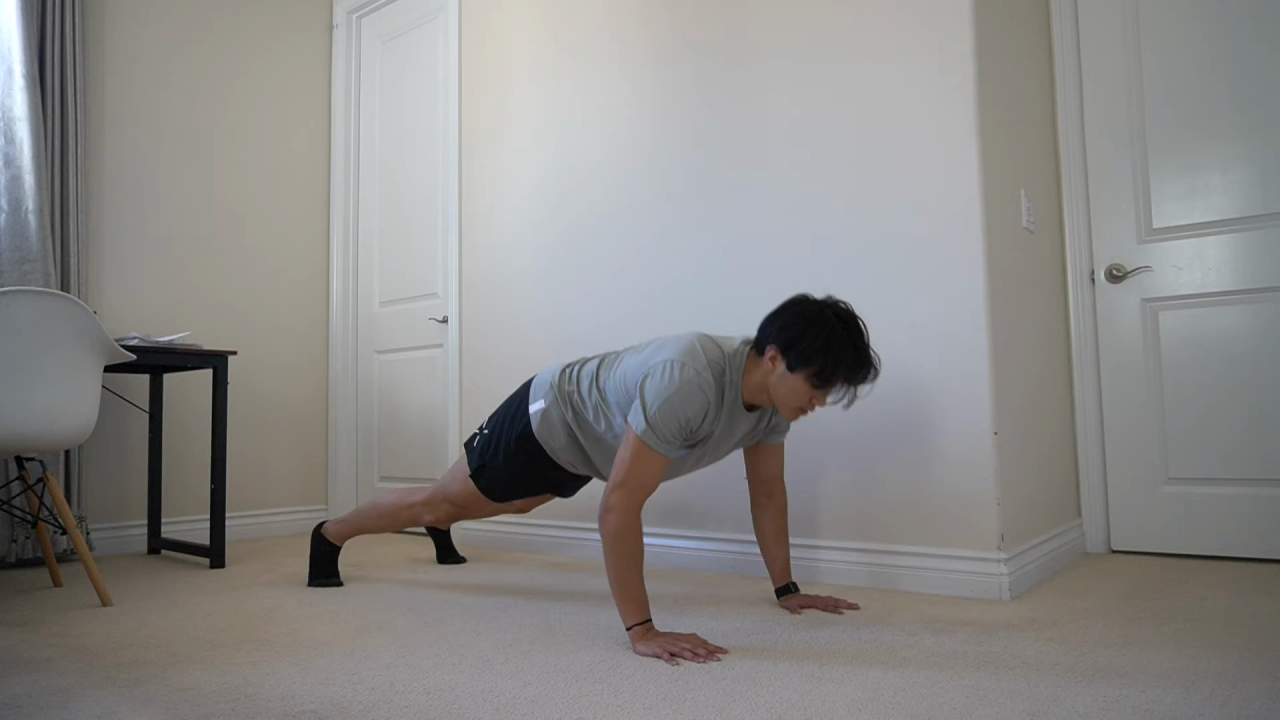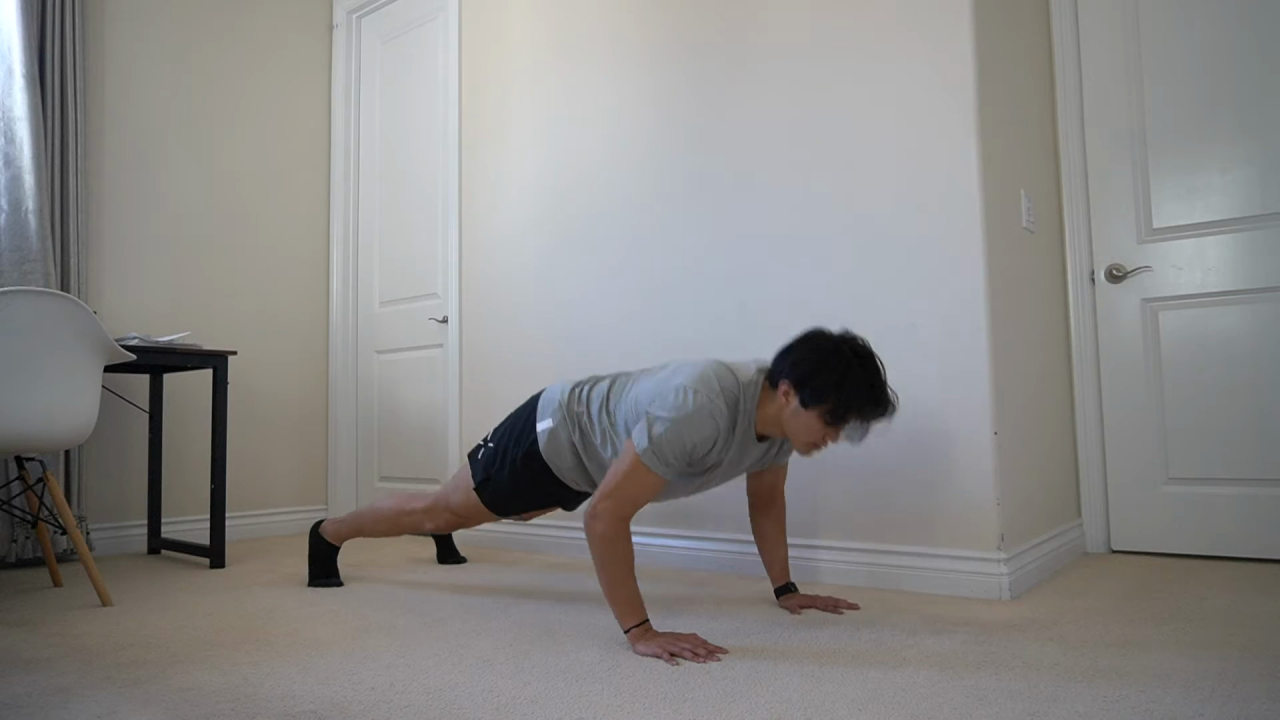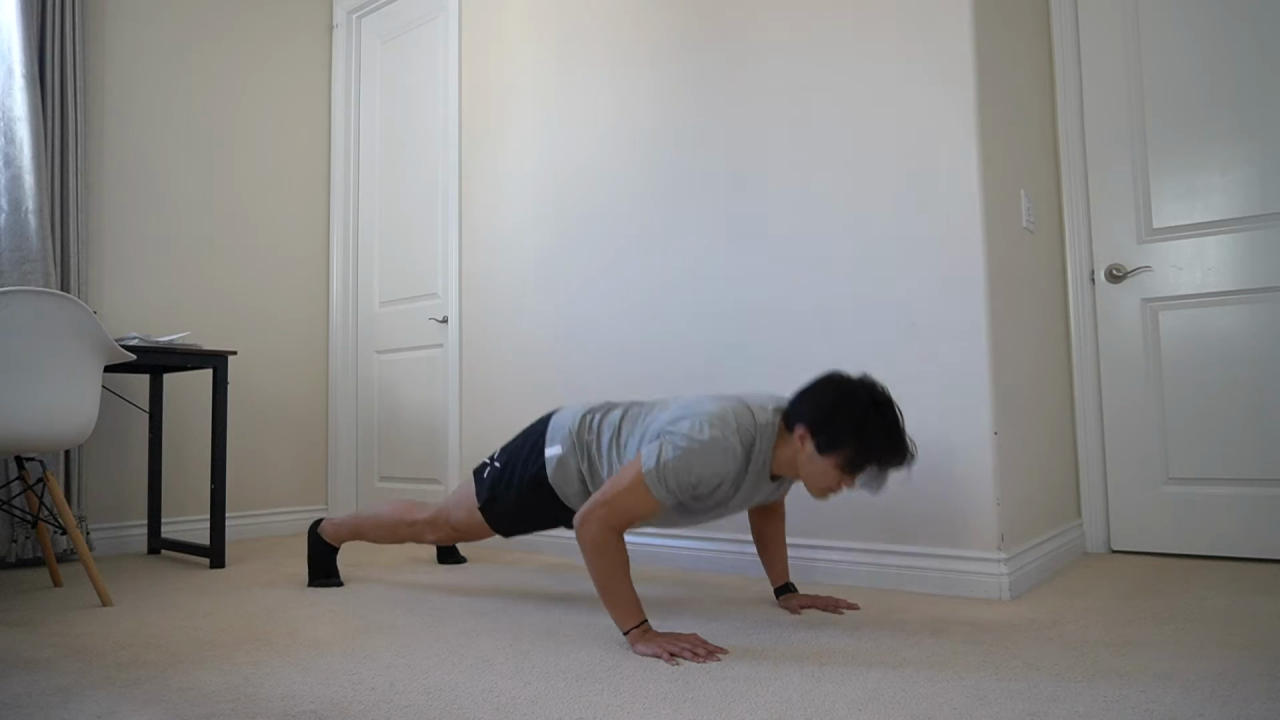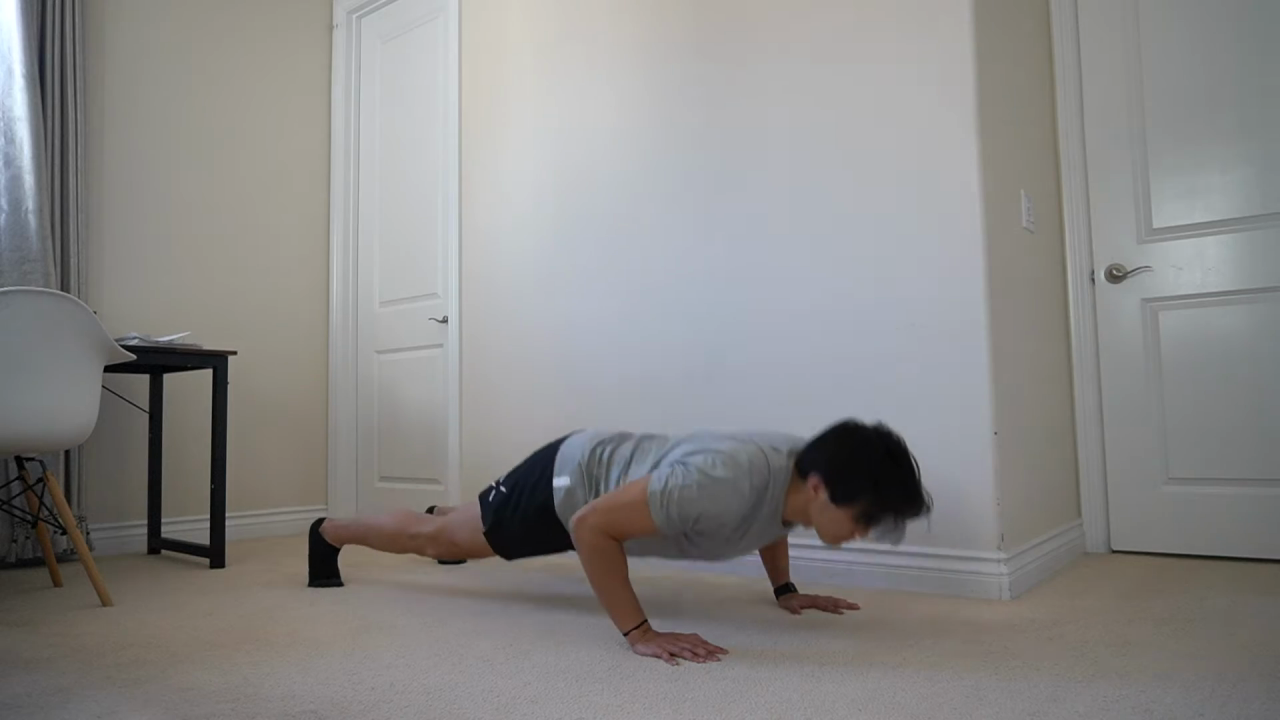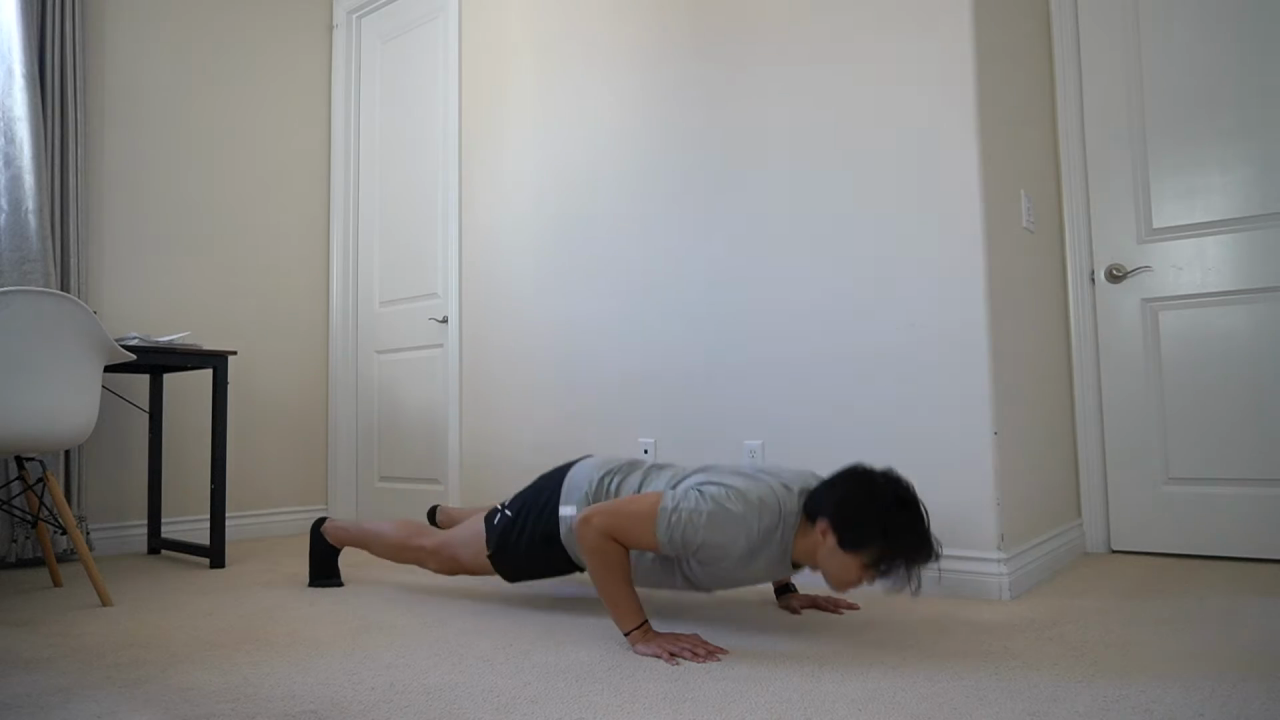
dt=0.1s
person 1, frame 1
left shoulder: (770, 389)
right shoulder: (691, 380)
left elbow: (766, 482)
right elbow: (620, 506)
left wrist: (786, 587)
right wrist: (639, 628)
left hip: (585, 439)
right hip: (548, 414)
left knee: (516, 504)
right knee: (442, 501)
left ankle: (441, 540)
right ankle: (329, 533)
person 1, frame 2
left shoulder: (780, 413)
right shoulder: (700, 409)
left elbow: (766, 497)
right elbow: (606, 517)
left wrist: (787, 591)
right wrist: (638, 630)
left hip: (589, 454)
right hip: (553, 432)
left knee: (519, 513)
right knee: (441, 510)
left ankle: (444, 537)
right ankle: (329, 534)
person 1, frame 3
left shoulder: (790, 440)
right shoulder: (717, 445)
left elbow: (761, 494)
right elbow: (594, 523)
left wrist: (784, 588)
right wrist: (638, 630)
left hip: (597, 453)
right hip: (562, 453)
right knee: (441, 522)
left ankle: (448, 535)
right ankle: (328, 532)
person 1, frame 4
left shoulder: (800, 469)
right shoulder: (728, 482)
right elbow: (591, 528)
left wrist: (785, 590)
right wrist: (639, 632)
left hip: (603, 475)
right hip: (569, 483)
right knee: (442, 542)
left ankle: (444, 509)
right ankle: (329, 533)
person 1, frame 5
left shoulder: (814, 496)
right shoulder: (737, 529)
right elbow: (596, 525)
left wrist: (787, 589)
right wrist: (638, 630)
left hip: (611, 489)
right hip: (576, 506)
right knee: (441, 554)
left ankle: (448, 513)
right ankle: (332, 531)
